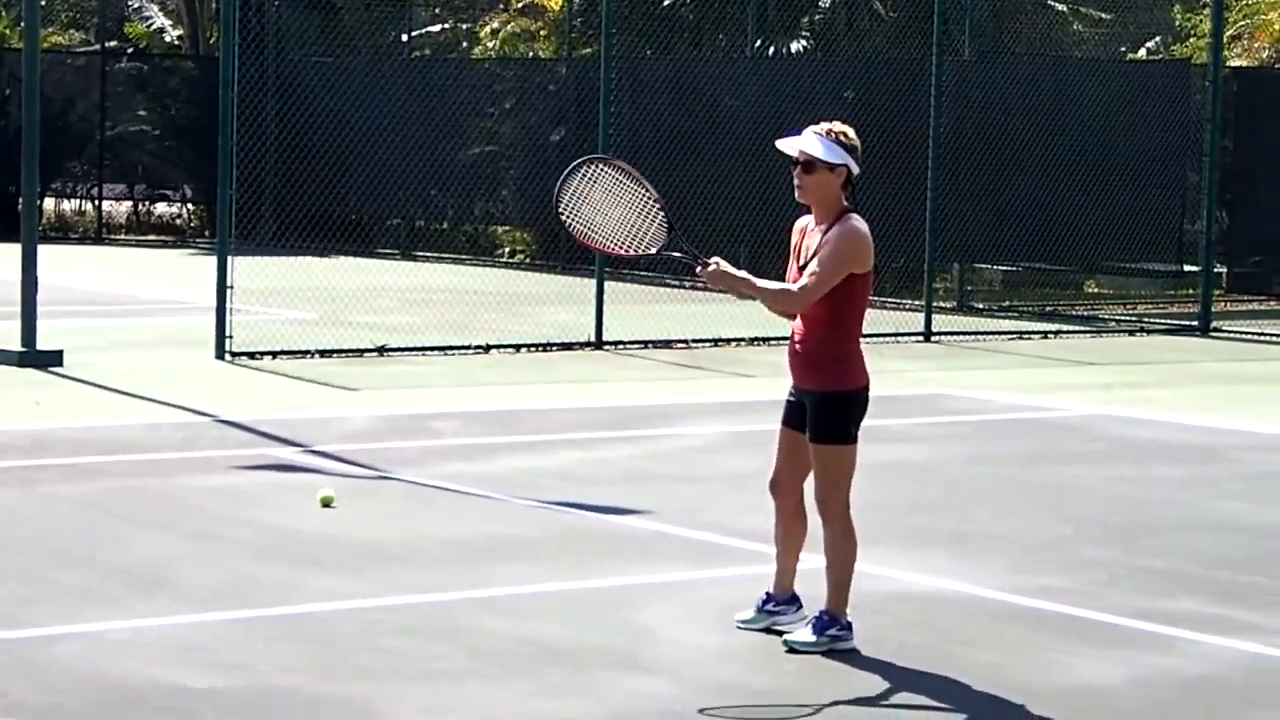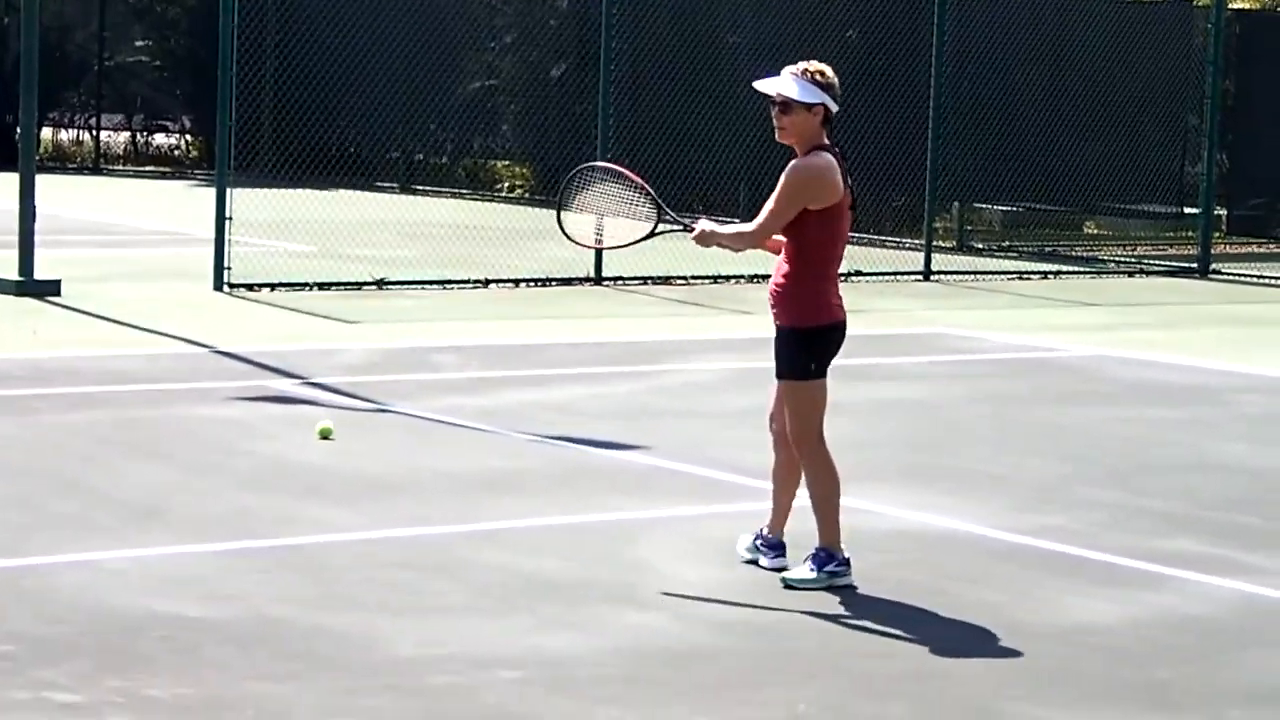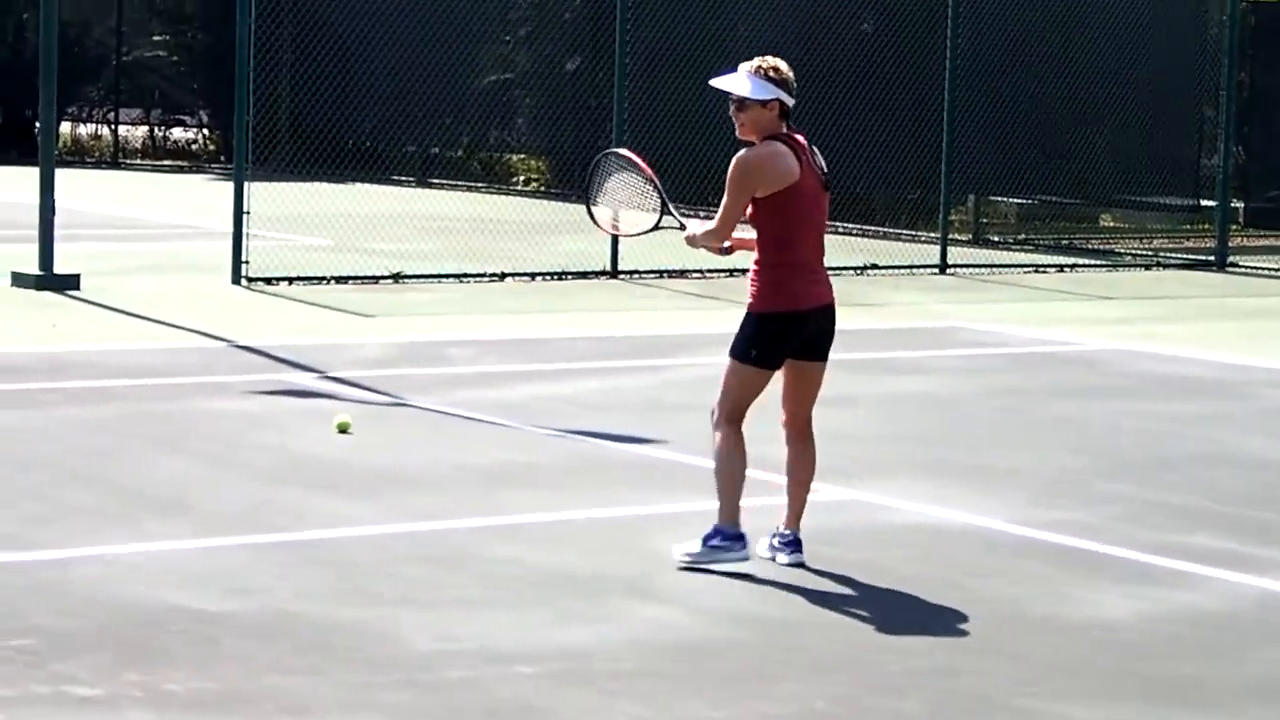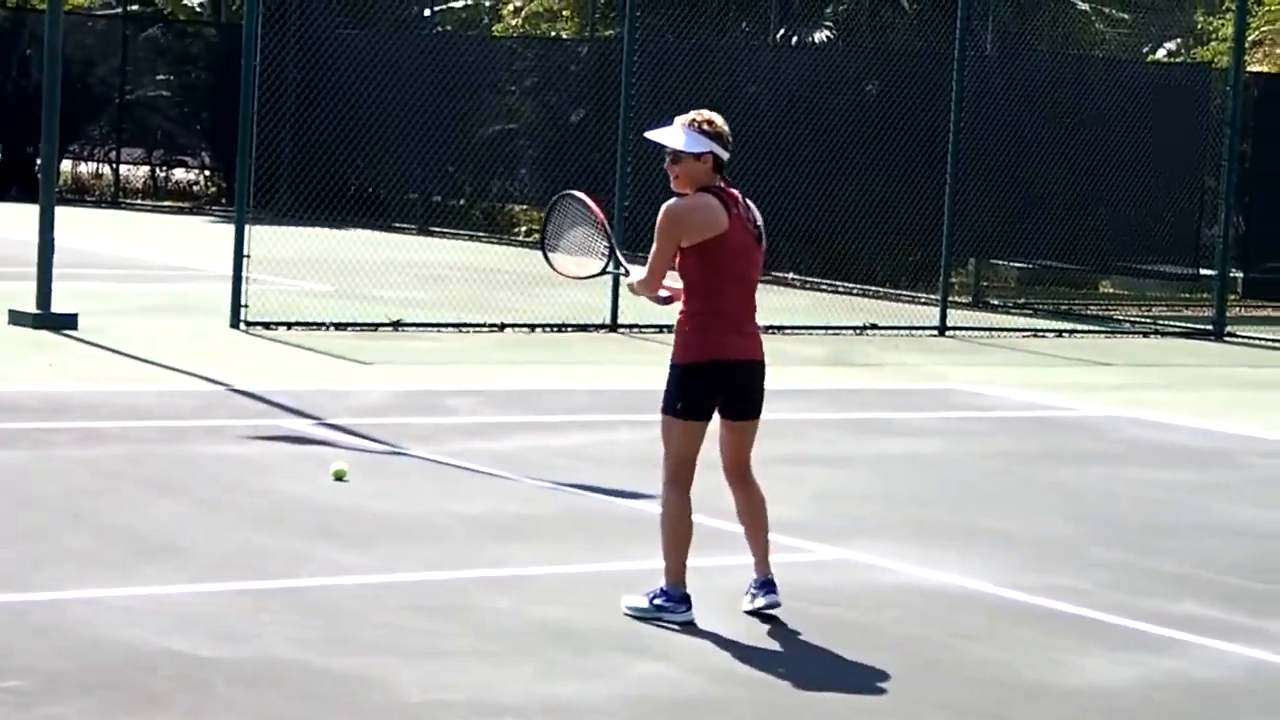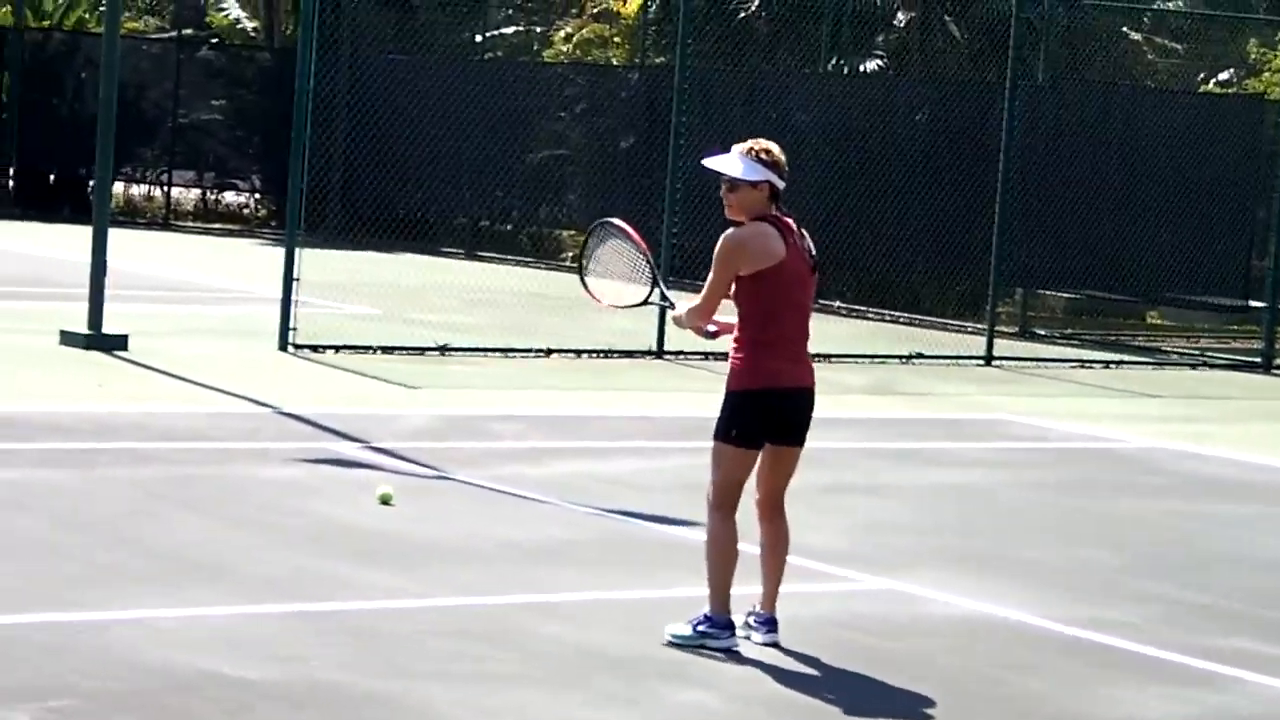
dt=0.5s
person 1, frame 1
left shoulder: (849, 233)
right shoulder: (803, 228)
left elbow: (797, 297)
right elbow: (789, 303)
left wrist: (736, 279)
right wrist: (741, 282)
left hip: (837, 387)
right hip: (805, 383)
left knee: (830, 503)
right knee: (784, 488)
left ankle: (835, 620)
right ankle: (782, 598)
person 1, frame 2
left shoulder: (809, 168)
right shoulder: (816, 166)
left elbow: (758, 233)
left wrist: (714, 233)
right wrist: (734, 237)
left hip: (807, 321)
right hip: (807, 318)
left knee: (805, 440)
right knee: (783, 428)
left ankle: (832, 557)
right ankle: (773, 537)
person 1, frame 3
left shoulder: (753, 160)
right shoulder: (808, 155)
left elbow: (717, 233)
left wrist: (697, 236)
right wrist: (736, 240)
left hip: (776, 309)
right hip: (818, 306)
left knee: (726, 418)
right knee: (796, 423)
left ankle: (727, 532)
right ankle: (790, 536)
person 1, frame 4
left shoulder: (680, 211)
right shoulder: (747, 211)
left elbow: (649, 282)
left wrist: (637, 282)
left hip: (699, 359)
right hip: (747, 358)
left knee: (676, 480)
right knee: (739, 472)
left ankle: (673, 595)
right ankle: (763, 581)
person 1, frame 5
left shoulder: (739, 240)
right shoulder: (798, 238)
left elbow: (702, 310)
left wrist: (683, 316)
right wrist: (723, 324)
left hip: (756, 386)
right hip: (798, 387)
left knee: (720, 503)
right knee: (770, 503)
left ankle: (718, 620)
right ankle: (764, 616)
